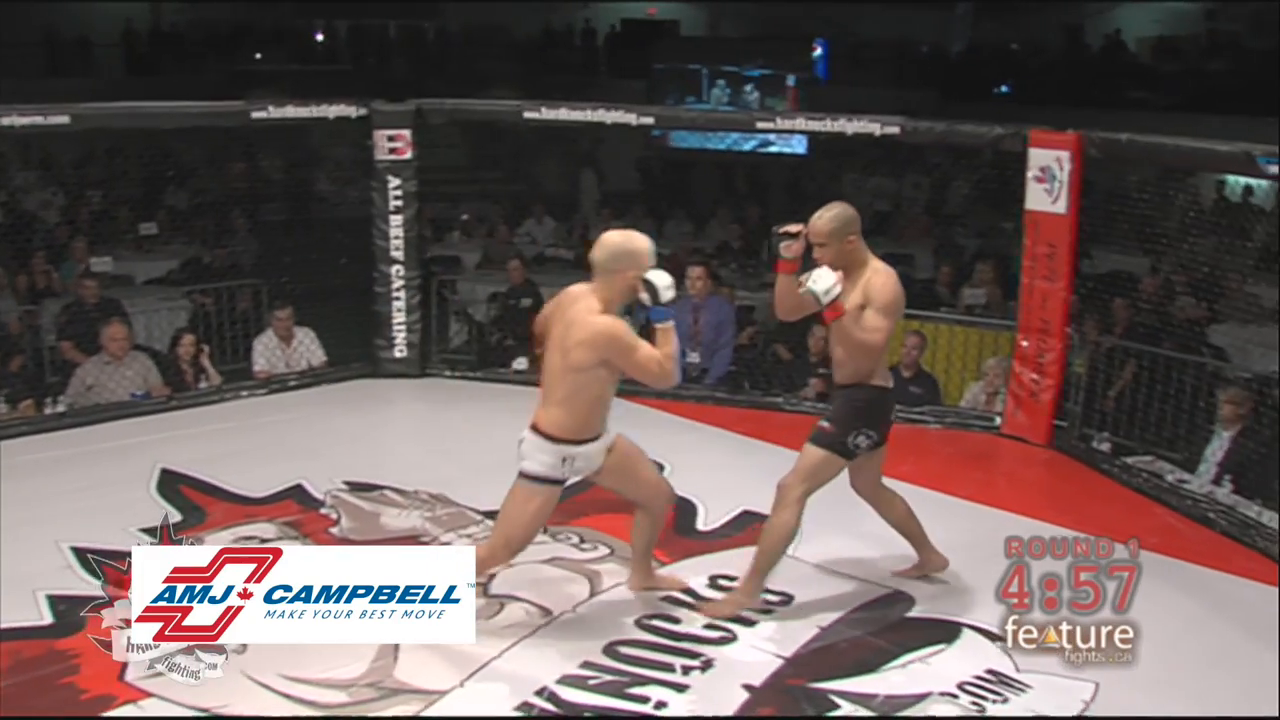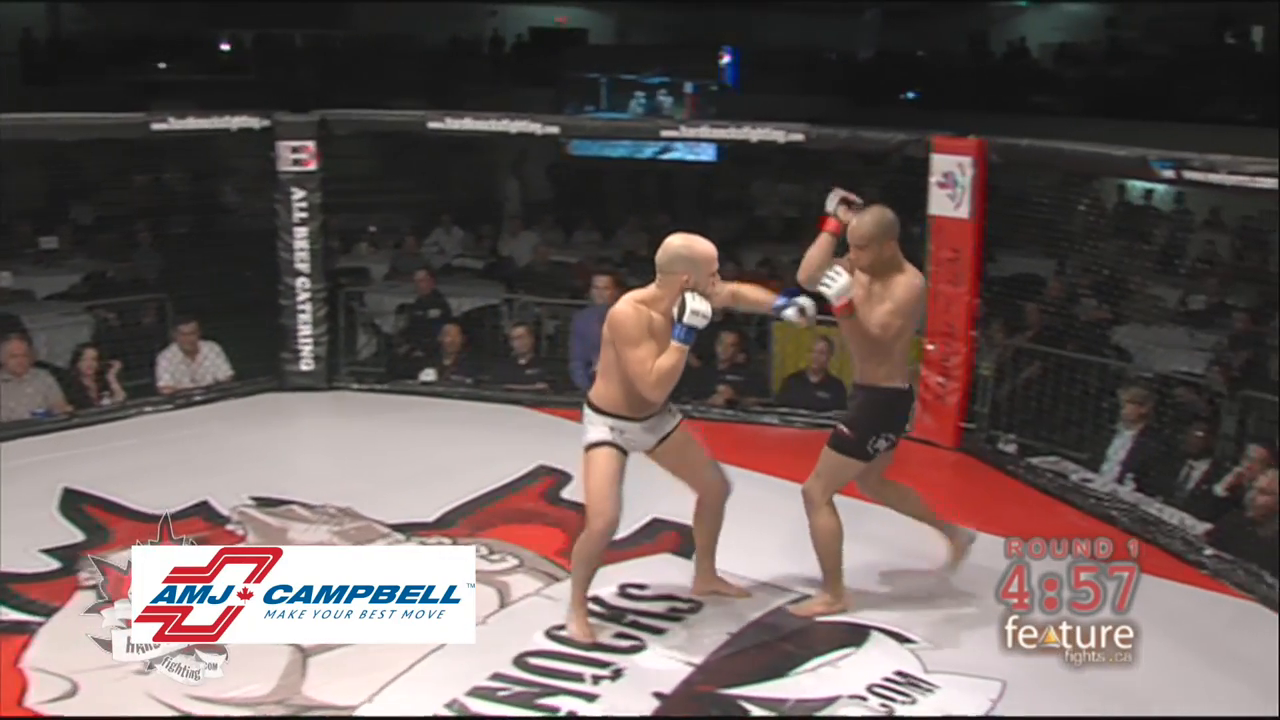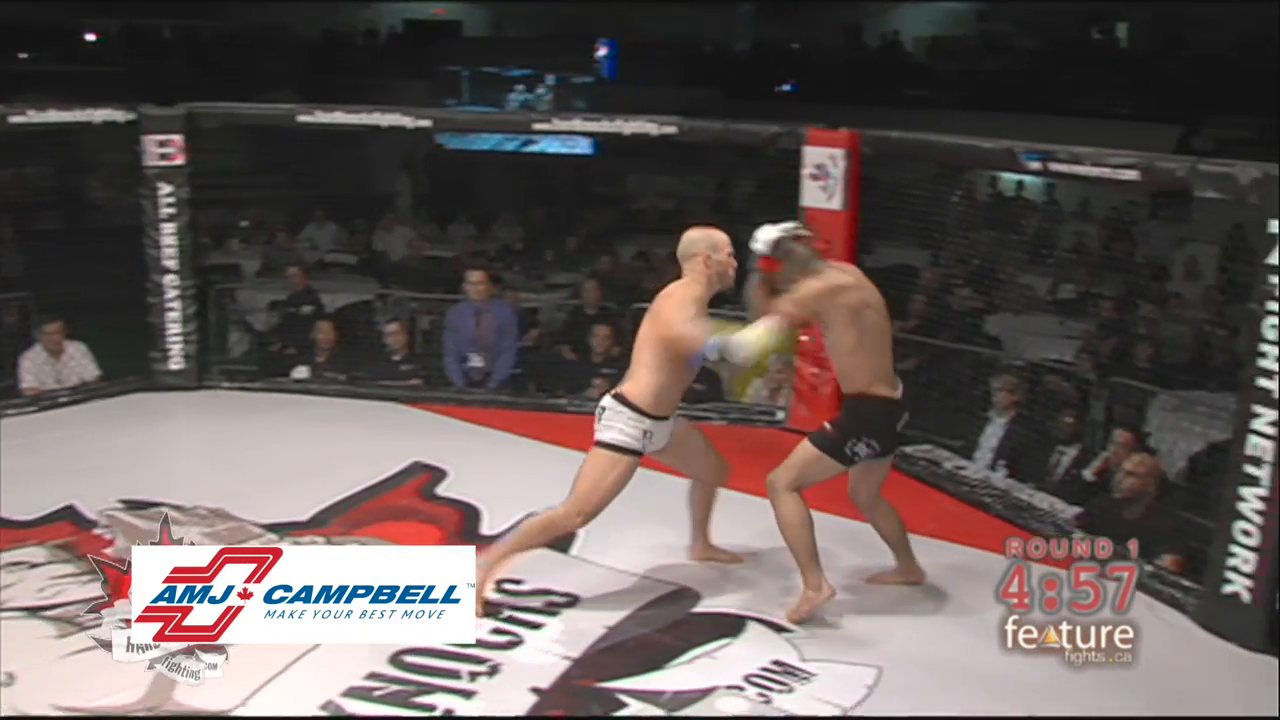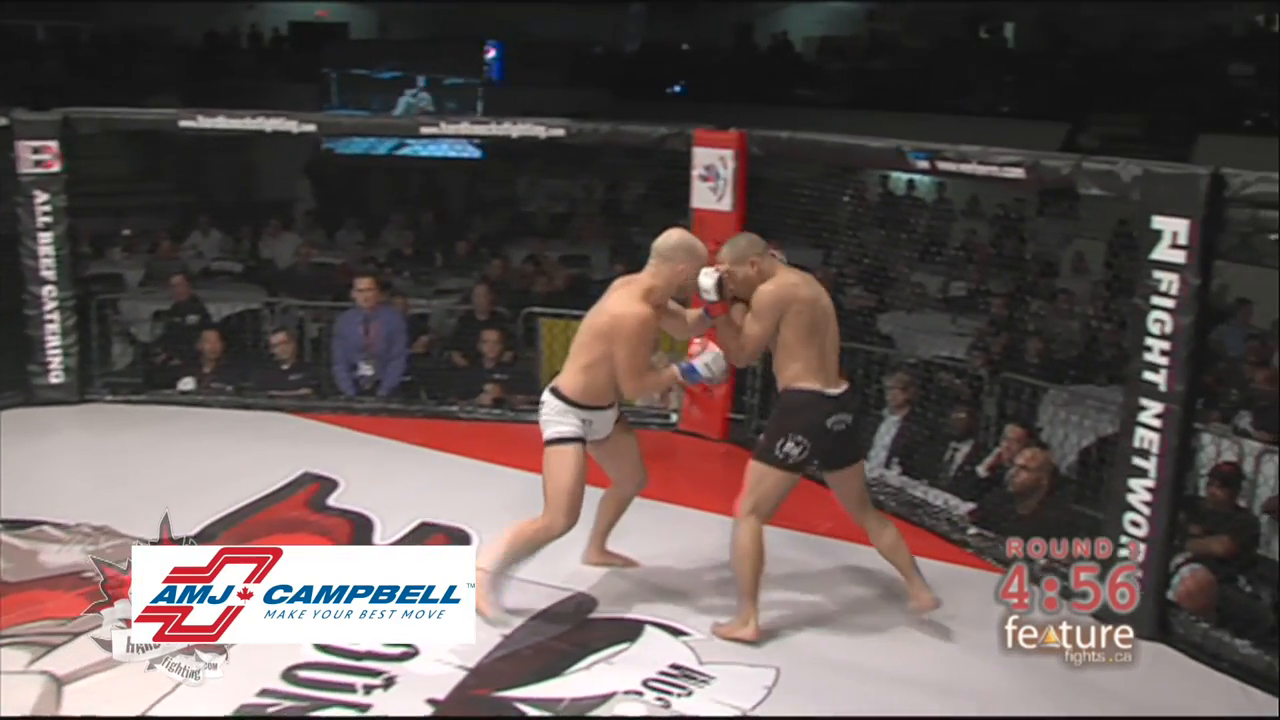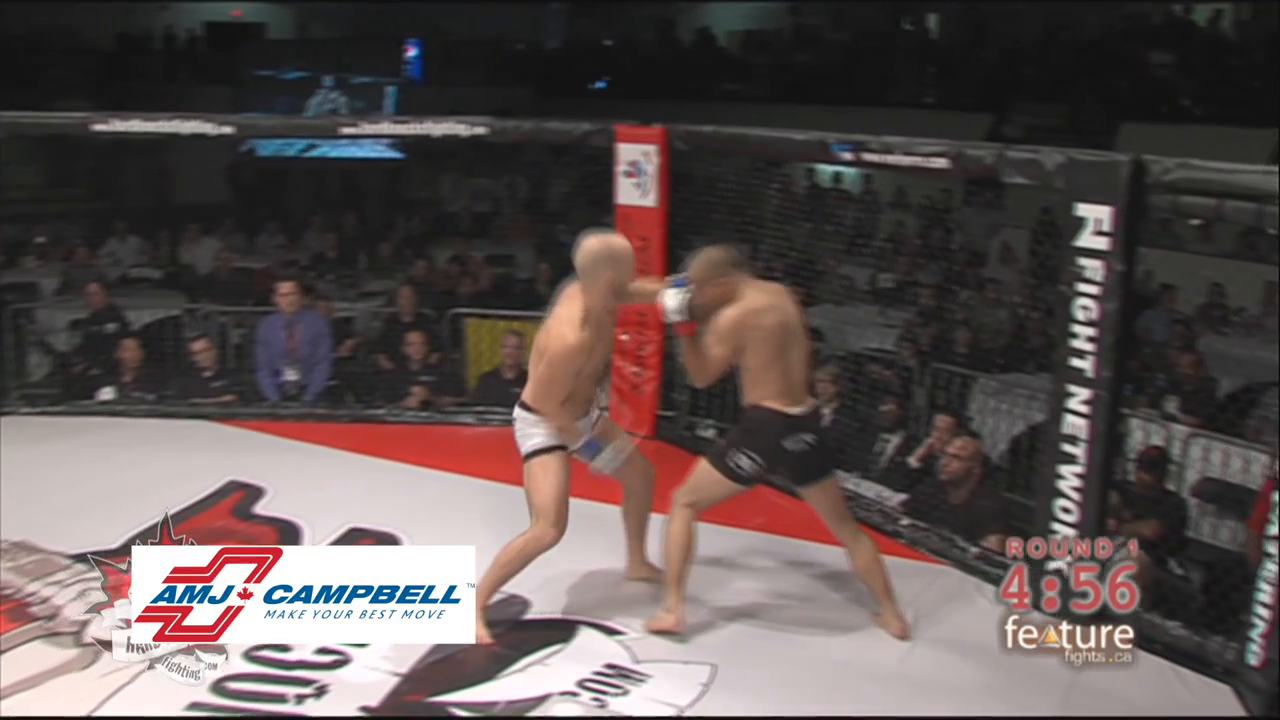
dt=1s
person 1, frame 1
left shoulder: (882, 284)
right shoulder: (837, 274)
left elbow: (867, 356)
right elbow: (785, 312)
left wrist: (832, 307)
right wrist: (788, 261)
left hip: (863, 401)
right hip: (858, 397)
left knee: (791, 490)
right knee: (869, 486)
left ankle: (747, 592)
right ankle: (929, 556)
person 1, frame 2
left shoulder: (907, 286)
right shoulder: (861, 267)
left elbow: (869, 348)
right elbow: (806, 277)
left wrist: (842, 306)
right wrist: (833, 225)
left hip: (880, 401)
right hip: (873, 396)
left knee: (815, 493)
right knee: (872, 484)
left ankle: (832, 595)
right ankle: (954, 533)
person 1, frame 3
left shoulder: (826, 288)
right shoulder: (842, 273)
left elbow: (762, 317)
right elbow: (787, 306)
left wrist: (764, 262)
right wrist: (787, 252)
left hip: (867, 411)
right hip: (889, 407)
left knee: (782, 484)
right knee: (865, 494)
left ankle: (815, 587)
right ankle: (908, 567)
person 1, frame 4
left shoulder: (771, 292)
right shoulder: (806, 283)
left elbow: (742, 356)
right elbow: (752, 333)
left wrist: (717, 306)
right wrist: (736, 301)
left hip: (801, 409)
right hip: (838, 405)
left knee: (749, 513)
right knee: (863, 510)
left ankle: (746, 620)
right ankle: (920, 592)
person 1, frame 5
left shoulder: (734, 316)
right shoulder: (781, 295)
left elbow: (701, 377)
left wrist: (683, 325)
left hip: (763, 427)
right hip: (805, 425)
left knee: (684, 503)
right knee: (845, 527)
left ankle: (672, 610)
right ankle: (893, 616)
person 2, frame 1
left shoulder: (575, 296)
right shoulder: (604, 330)
left elbow: (541, 328)
right elbow: (667, 376)
right wrist: (663, 313)
left hip: (593, 440)
right hip: (554, 451)
left knee: (660, 498)
right knee: (503, 550)
left ankle: (642, 574)
person 2, frame 2
left shoulder: (687, 299)
right shoulder: (629, 315)
left elbow: (734, 294)
right elbow: (655, 388)
left wrist: (782, 304)
right wrist: (685, 333)
left hip: (656, 418)
right hip: (609, 423)
left knee: (715, 488)
right knee: (602, 524)
left ankle: (705, 576)
right ankle: (577, 606)
person 2, frame 3
left shoulder: (693, 296)
right shoulder: (683, 294)
right elbow: (675, 332)
left wrist: (708, 351)
right wrist: (718, 344)
left hip: (659, 419)
right hip: (631, 421)
left knee: (714, 470)
right knee: (575, 514)
left ankle: (701, 545)
right ankle: (484, 566)
person 2, frame 4
left shoulder: (637, 286)
right shoulder: (635, 313)
left elbow: (685, 323)
right elbow: (635, 387)
right wrist: (690, 373)
left hip: (603, 411)
right hip: (567, 412)
left knee: (632, 482)
right knee: (559, 520)
left ankle: (597, 550)
right ankle: (485, 575)
person 2, frame 5
left shoulder: (586, 291)
right shoulder: (571, 340)
left elbow: (626, 294)
right elbow: (550, 407)
right wrist: (589, 448)
left hip: (581, 414)
right hip: (543, 425)
left knee: (641, 476)
right knee: (547, 531)
left ankle: (637, 565)
right ankle: (471, 606)
